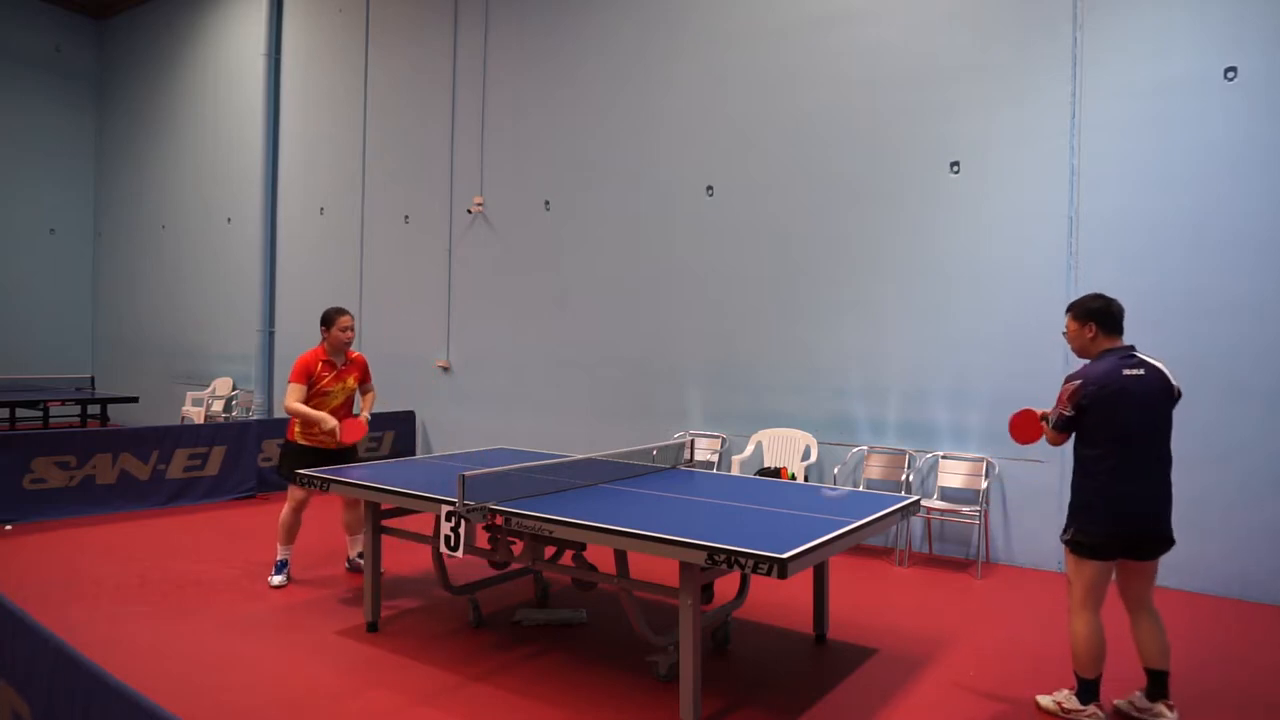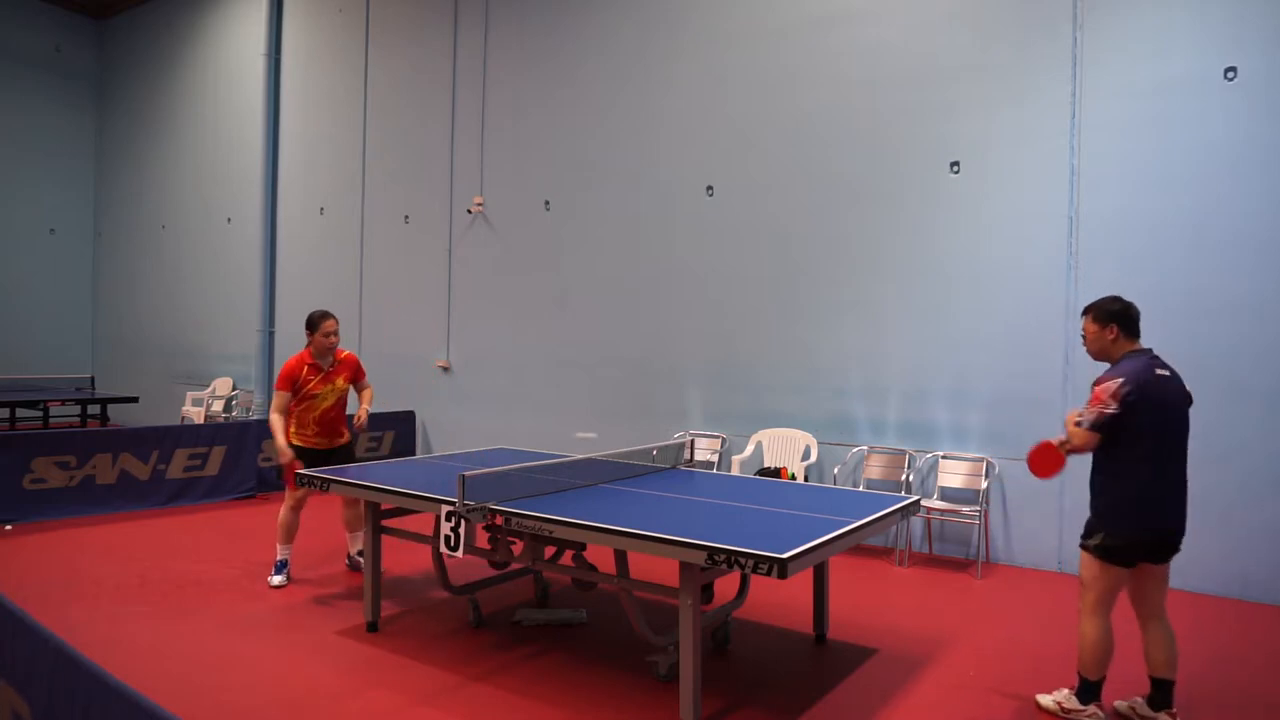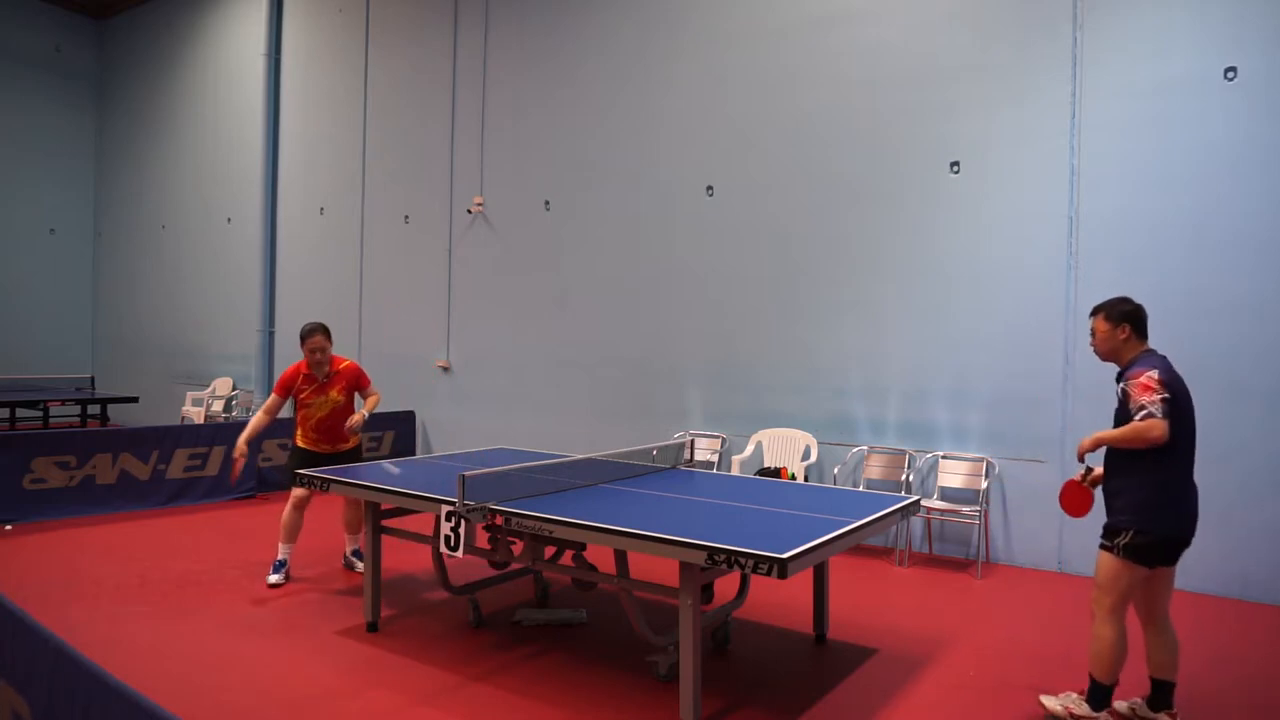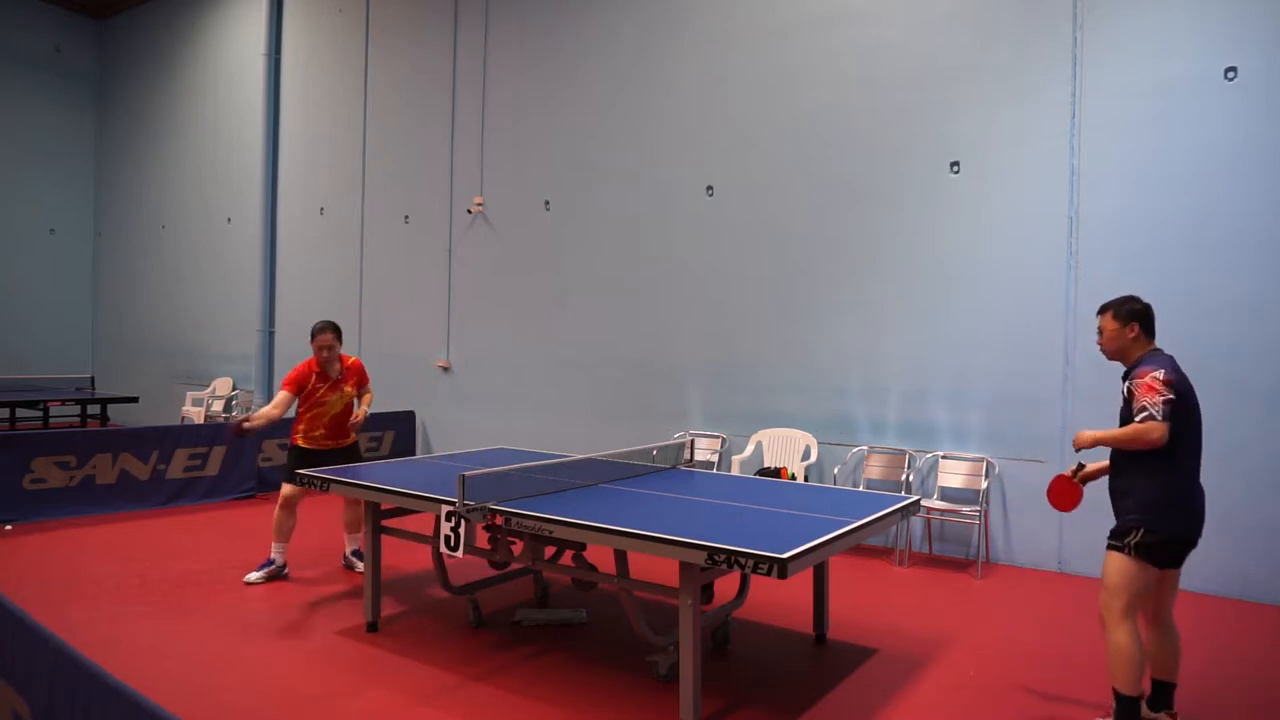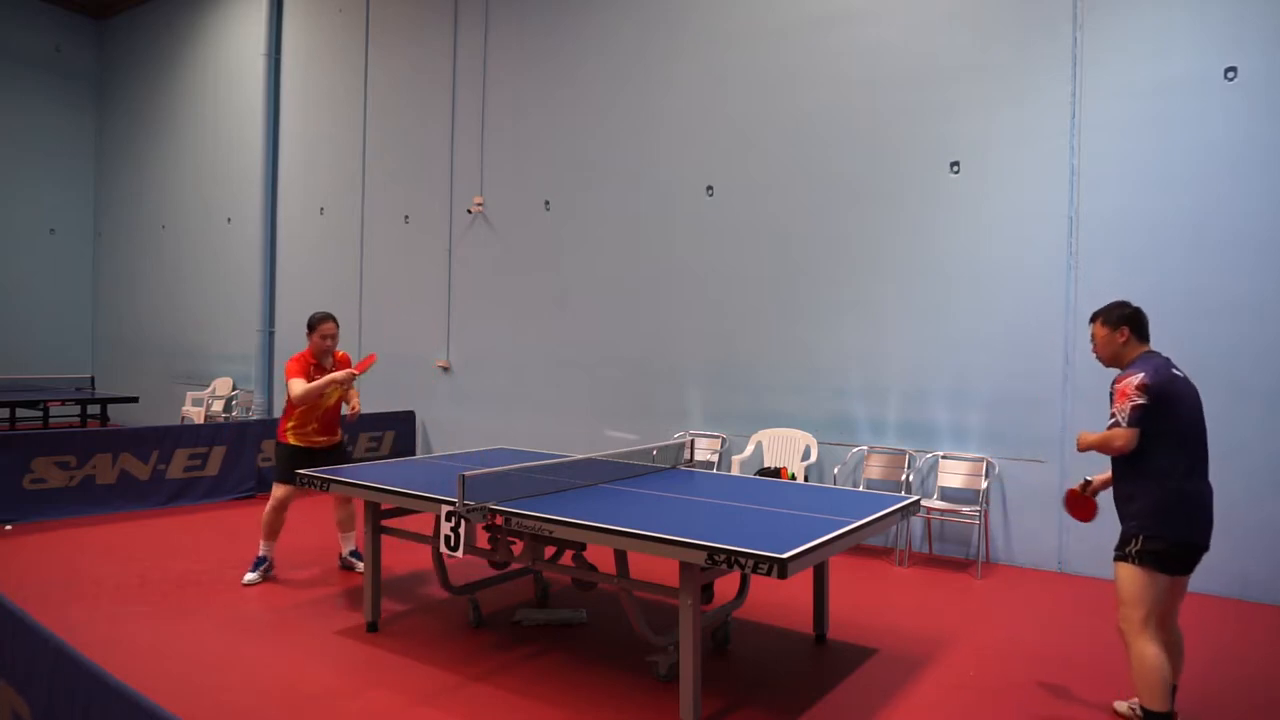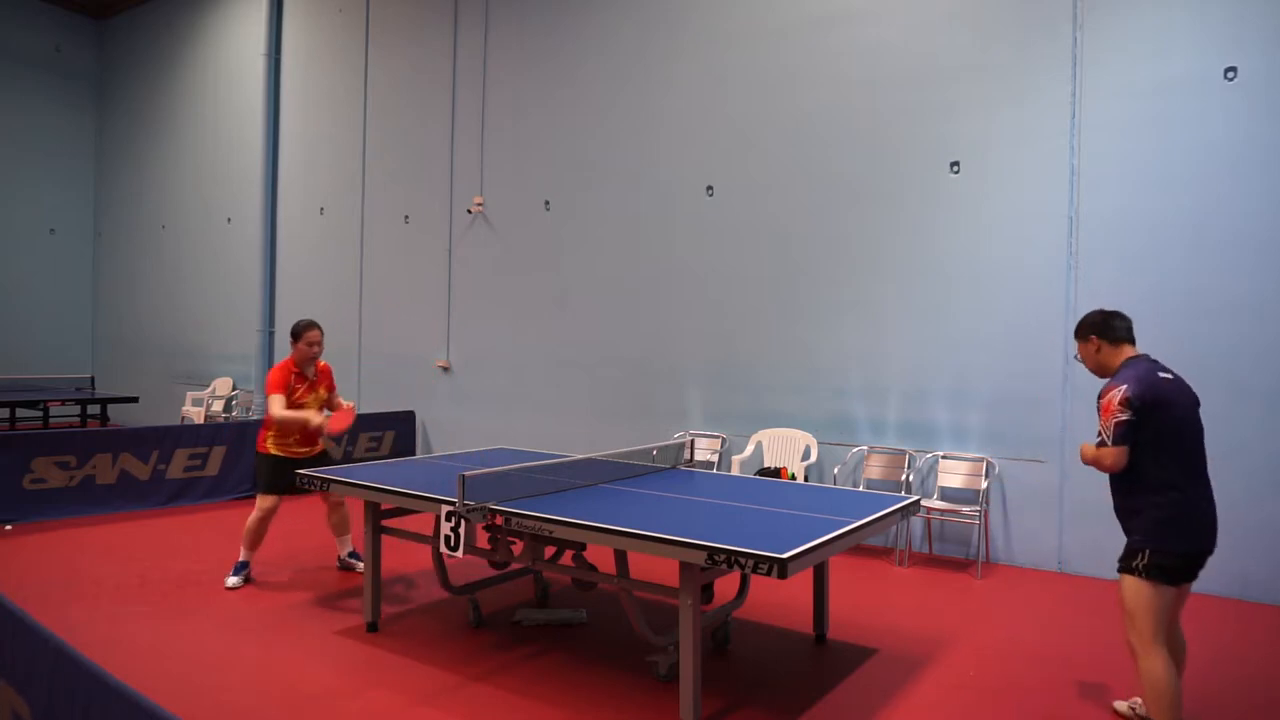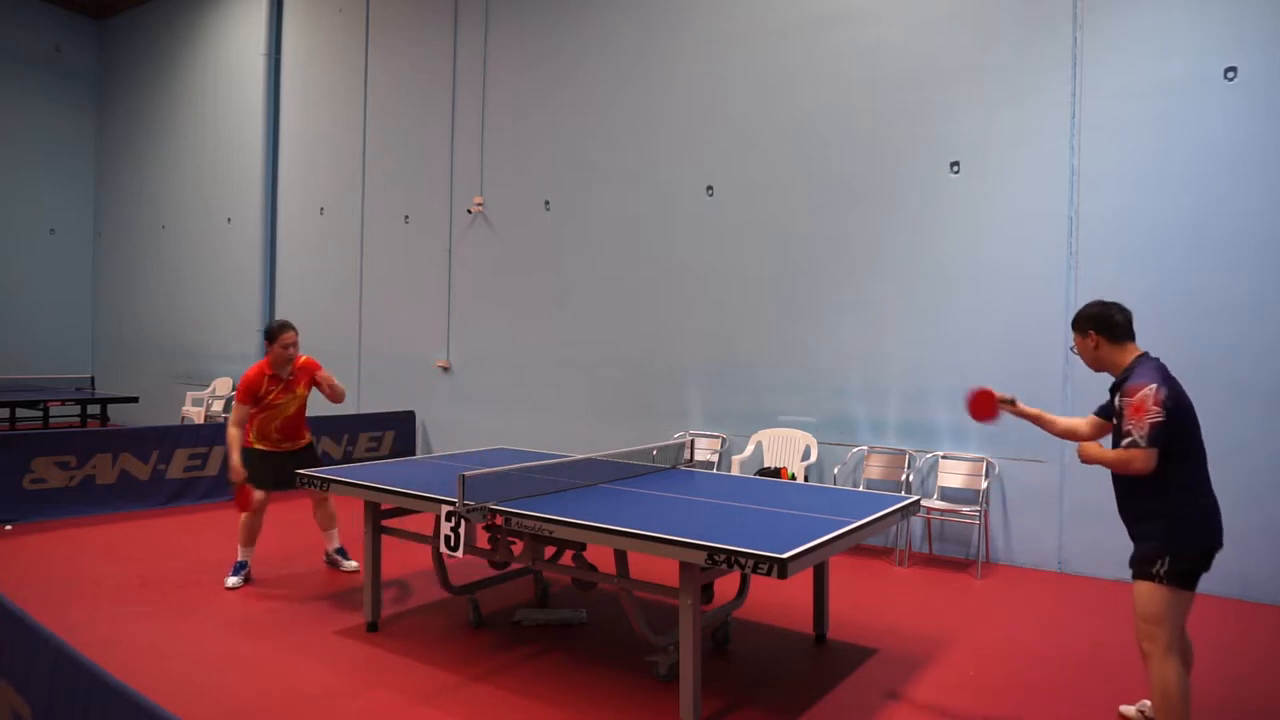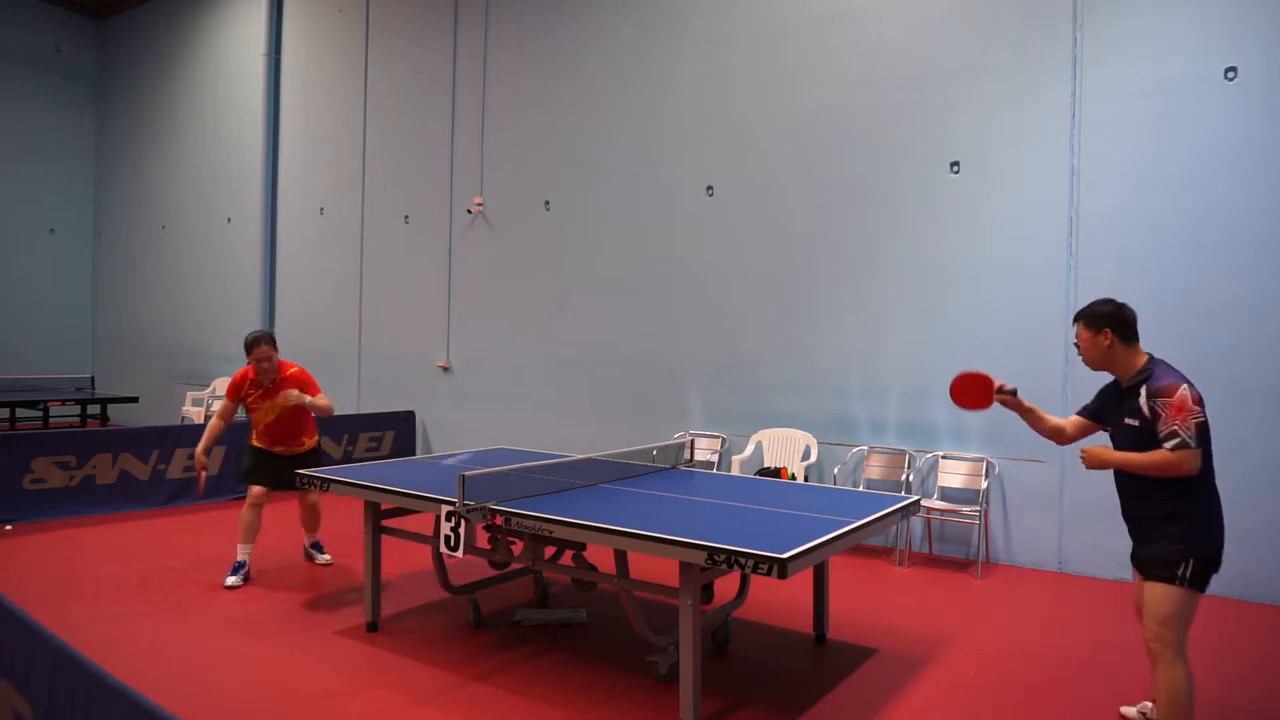
dt=0.2s
person 1, frame 1
left shoulder: (1083, 382)
right shoulder: (1161, 375)
left elbow: (1054, 436)
left wrist: (1052, 416)
left hip: (1097, 515)
right hip: (1151, 514)
left knee: (1083, 607)
right knee: (1141, 605)
person 1, frame 2
left shoulder: (1116, 381)
right shoulder: (1168, 376)
left elbow: (1084, 441)
left wrist: (1072, 426)
right wrist: (1083, 433)
left hip: (1122, 518)
right hip: (1164, 516)
left knee: (1093, 609)
right knee: (1151, 612)
person 1, frame 3
left shoulder: (1143, 374)
right shoulder: (1157, 372)
left elbow: (1154, 432)
left wrist: (1097, 438)
right wrist: (1102, 474)
left hip: (1143, 517)
right hip: (1167, 516)
left knee: (1105, 610)
right knee: (1154, 614)
person 1, frame 4
left shoulder: (1150, 374)
right shoulder: (1165, 372)
left elbow: (1153, 435)
left wrist: (1094, 437)
right wrist: (1096, 469)
left hip: (1151, 517)
right hip: (1177, 515)
left knee: (1115, 613)
right knee: (1156, 615)
person 1, frame 5
left shoulder: (1134, 379)
right shoulder: (1175, 378)
left elbow: (1121, 442)
left wrist: (1088, 441)
right wrist: (1106, 479)
left hip: (1155, 521)
right hip: (1191, 520)
left knee: (1136, 628)
right knee: (1161, 621)
person 1, frame 6
left shoulder: (1120, 390)
right shoulder: (1168, 381)
left elbow: (1112, 459)
left wrist: (1093, 454)
right wrist: (1108, 448)
left hip: (1159, 533)
right hip: (1194, 525)
left knee: (1145, 640)
right knee: (1167, 628)
person 1, frame 7
left shoulder: (1142, 388)
right shoulder: (1134, 382)
left elbow: (1142, 461)
right elbow: (1087, 429)
left wrist: (1097, 456)
right wrist: (1024, 411)
left hip: (1173, 533)
right hip: (1179, 529)
left knee: (1155, 643)
right knee: (1168, 631)
person 1, frame 8
left shoulder: (1168, 388)
right shoulder: (1116, 392)
left elbow: (1187, 461)
right elbow: (1067, 429)
left wrist: (1112, 458)
right wrist: (1020, 408)
left hip: (1183, 537)
right hip: (1152, 533)
left knee: (1163, 644)
right knee: (1153, 625)
person 2, frame 1
left shoulder: (358, 362)
right shoulder: (307, 362)
left elbow: (369, 391)
right elbow: (291, 405)
left wrist: (364, 414)
right wrist: (322, 417)
left hip: (341, 442)
right hip: (305, 443)
left knee: (353, 497)
right knee: (297, 500)
left ankle: (355, 556)
right ankle: (282, 563)
person 2, frame 2
left shoulder: (349, 361)
right shoulder: (293, 367)
left elbow: (365, 388)
right elbow: (277, 412)
left wrist: (365, 408)
right wrist: (281, 443)
left hip: (338, 443)
right hip: (301, 444)
left knee: (352, 496)
right knee: (294, 500)
left ankle: (356, 554)
right ankle: (282, 563)
person 2, frame 3
left shoulder: (350, 370)
right shoulder: (292, 376)
left elbow: (372, 396)
right elbow: (267, 412)
left wrist: (362, 414)
right wrist: (244, 439)
left hip: (346, 447)
right hip: (308, 447)
left knee: (354, 498)
right knee: (297, 500)
left ankle: (352, 553)
right ankle: (282, 562)
person 2, frame 4
left shoulder: (355, 366)
right shoulder: (301, 373)
left elbow: (367, 392)
right elbow: (277, 407)
left wrist: (363, 410)
right wrist: (260, 417)
left hip: (344, 444)
right hip: (307, 446)
left knee: (353, 496)
right knee: (287, 498)
left ankle: (352, 553)
right ankle: (277, 562)
person 2, frame 5
left shoulder: (344, 360)
right shoulder: (297, 364)
right elbow: (298, 396)
left wrist: (353, 399)
right wrist: (332, 378)
left hip: (331, 442)
right hip: (295, 442)
left knee: (344, 495)
right knee: (279, 499)
left ankle: (348, 554)
right ankle: (263, 560)
person 2, frame 6
left shoulder: (324, 370)
right shoulder: (279, 375)
left elbow: (332, 403)
right elbow: (276, 415)
left wrist: (342, 406)
right wrist: (308, 417)
left hip: (313, 451)
right hip: (275, 453)
left knee: (336, 499)
right knee: (265, 509)
left ankle: (346, 555)
right ankle: (243, 565)
person 2, frame 7
left shoulder: (308, 366)
right shoulder: (252, 378)
left elbow: (338, 398)
right elbow: (235, 425)
left wrist: (332, 384)
right wrist: (235, 462)
left hip: (300, 444)
right hip: (262, 448)
left knee: (320, 494)
right knee: (256, 502)
left ankle: (335, 552)
right ankle: (241, 564)
person 2, frame 8
left shoulder: (297, 375)
right shoulder: (241, 381)
left elbow: (327, 410)
right elbow: (222, 417)
left wrist: (305, 400)
right wrist: (203, 446)
left hip: (304, 448)
right hip: (265, 448)
left knee: (310, 500)
right knee: (254, 498)
left ankle: (312, 545)
right ankle: (242, 564)
